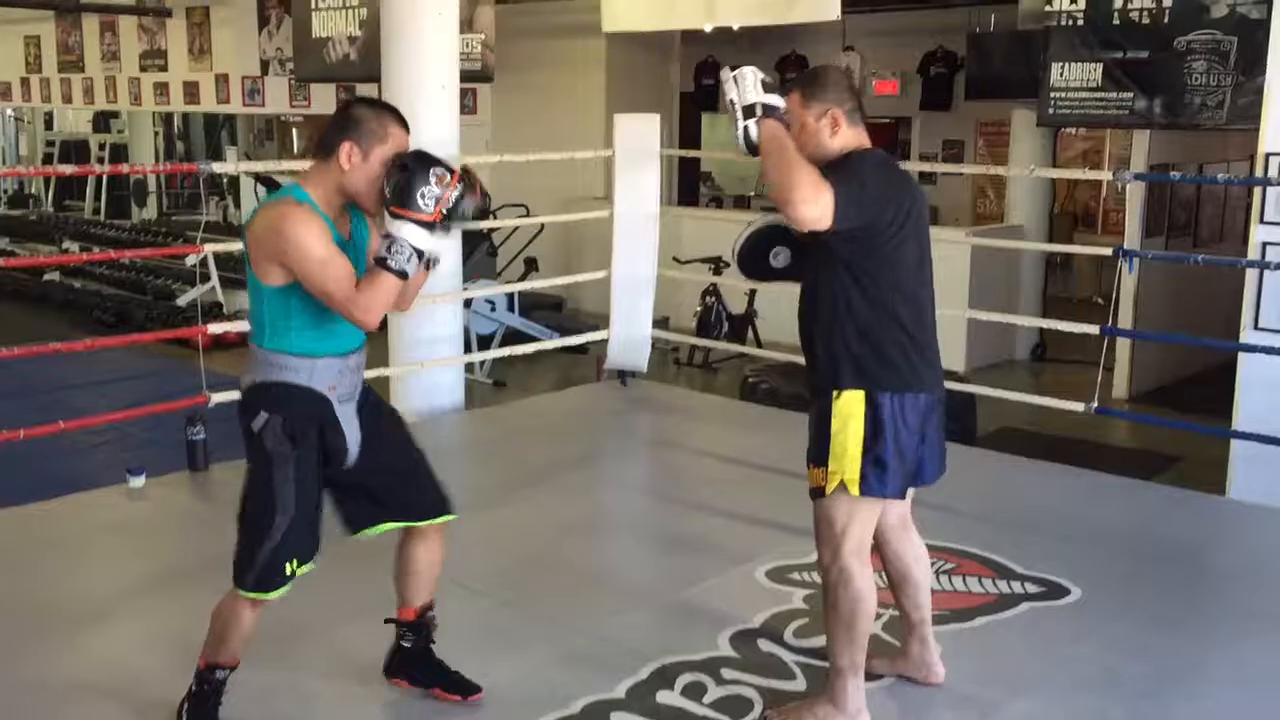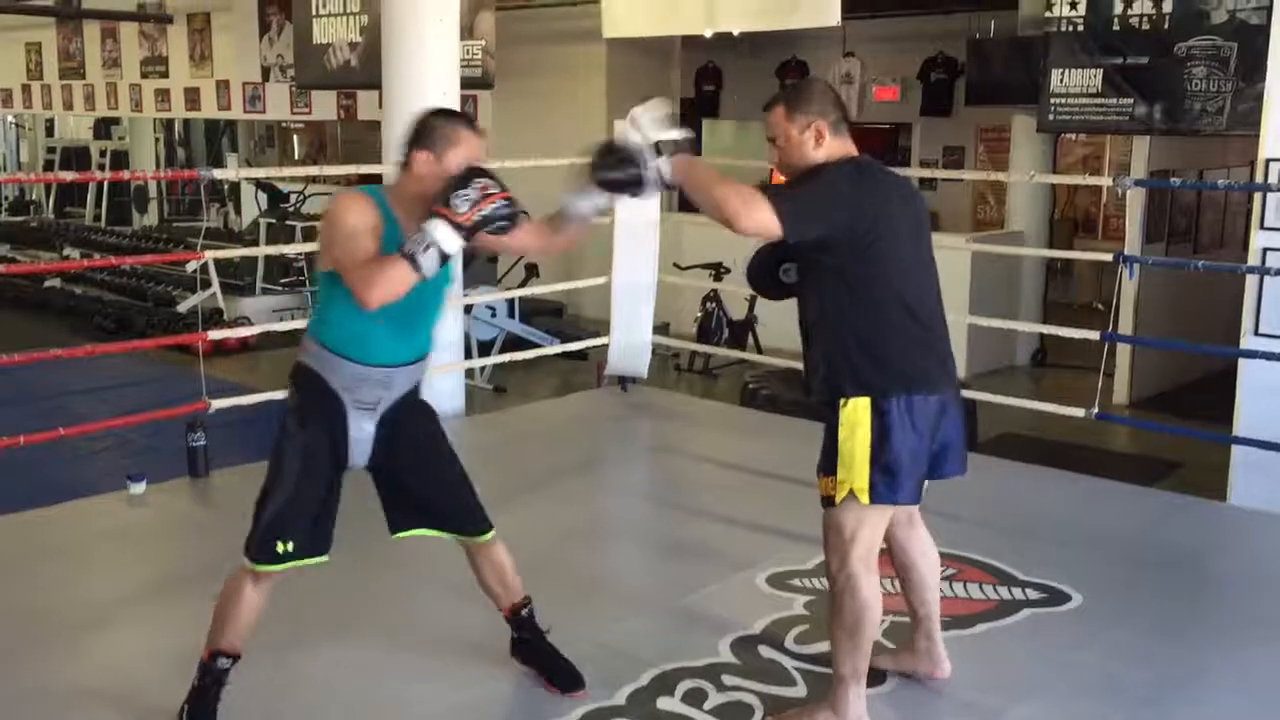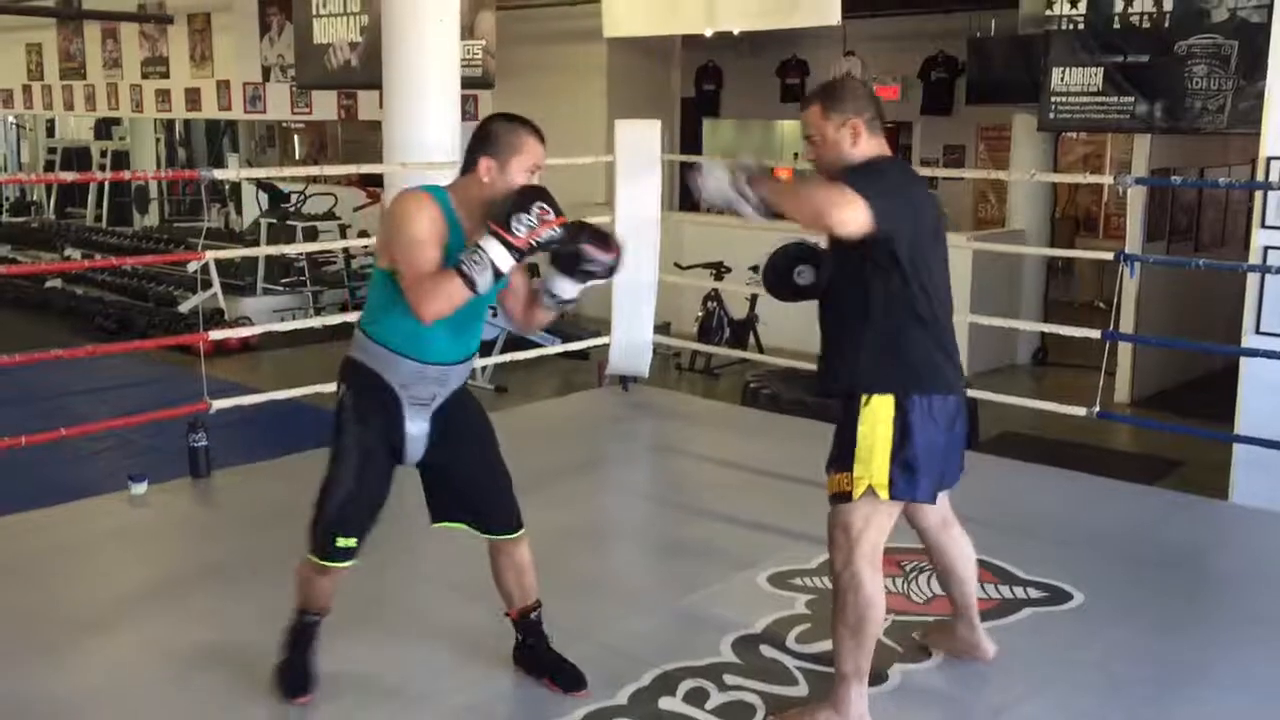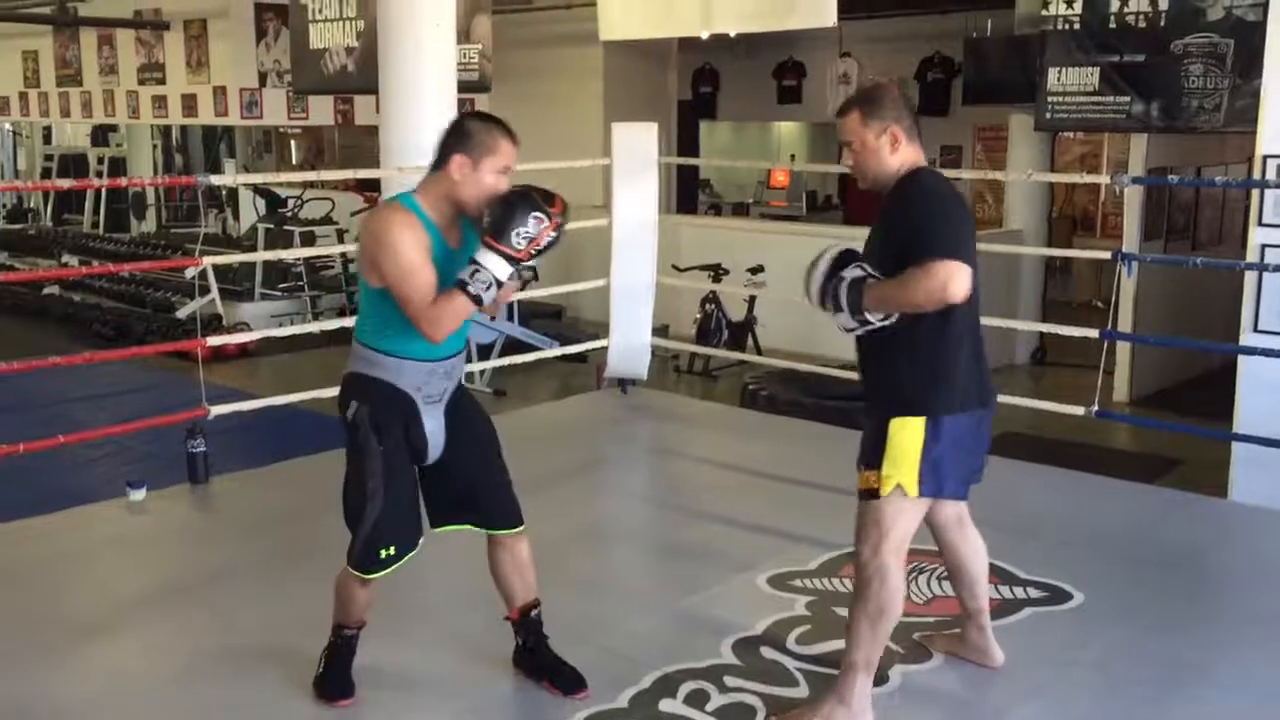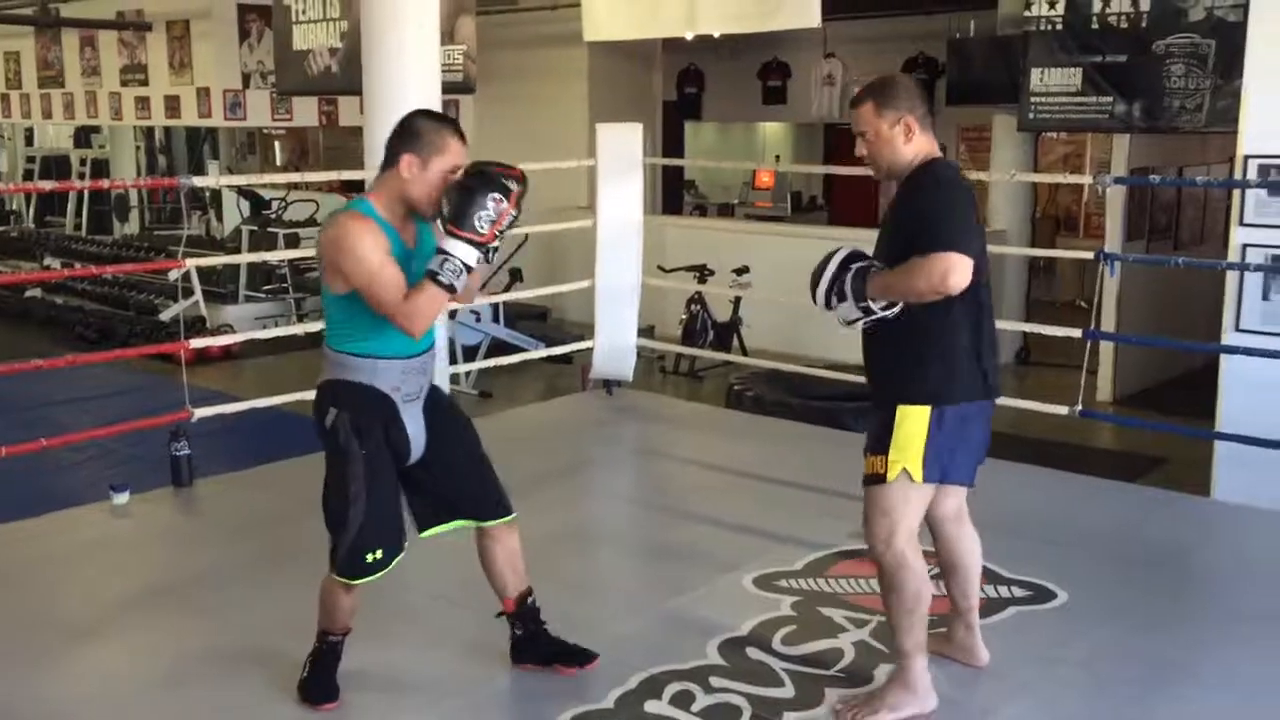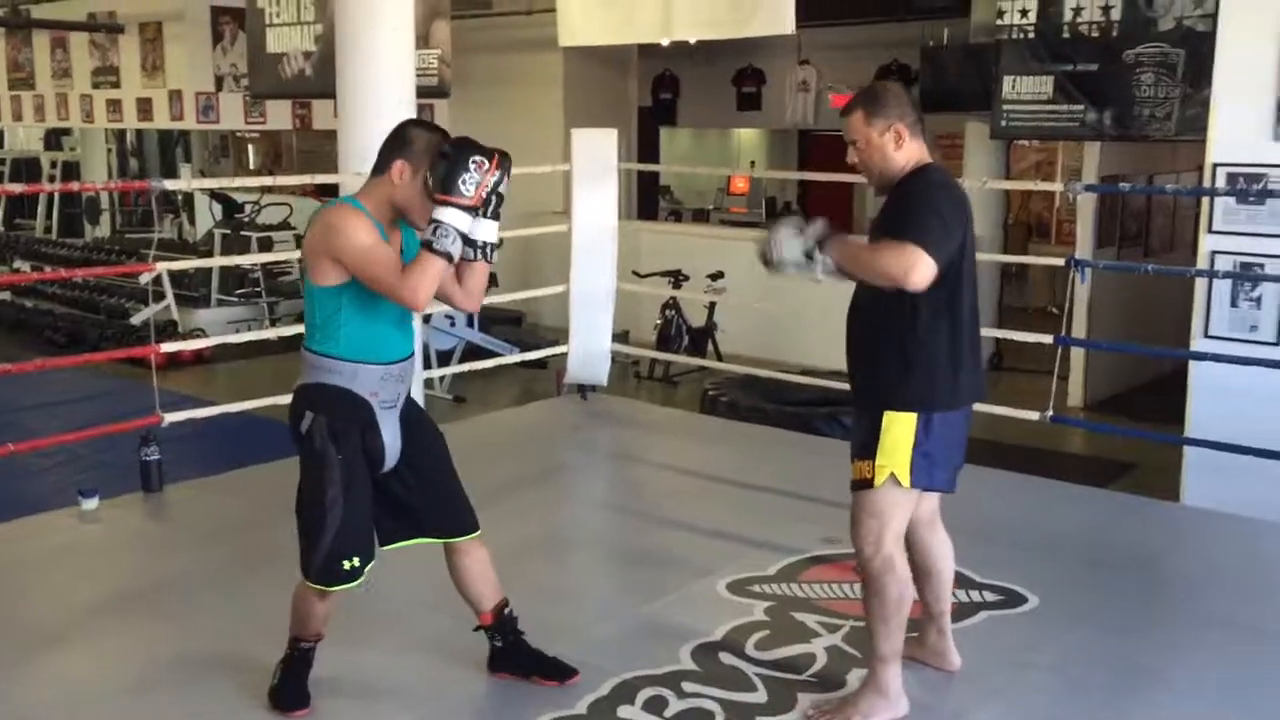
dt=0.2s
person 1, frame 1
left shoulder: (864, 173)
right shoulder: (883, 177)
left elbow: (806, 207)
left wrist: (764, 124)
right wrist: (798, 251)
left hip: (868, 390)
right hip: (901, 384)
left knee: (841, 544)
right knee: (890, 521)
right ankle: (921, 651)
person 1, frame 2
left shoulder: (837, 187)
right shoulder: (893, 188)
left elbow: (748, 215)
left wrist: (670, 156)
right wrist: (804, 268)
left hip: (877, 397)
right hip: (923, 385)
left knee: (850, 549)
right knee: (900, 519)
right ankle: (928, 648)
person 1, frame 3
left shoulder: (882, 181)
right shoulder: (903, 189)
left elbow: (840, 215)
left wrist: (754, 187)
right wrist: (826, 275)
left hip: (894, 396)
right hip: (928, 387)
left knee: (854, 545)
right knee: (932, 514)
right ankle: (969, 630)
person 1, frame 4
left shoulder: (928, 199)
right shoulder: (917, 197)
left elbow: (948, 283)
left wrist: (868, 300)
right wrist: (862, 286)
left hip: (924, 405)
right hip: (948, 397)
left knee: (881, 545)
right knee: (949, 516)
right ankle: (979, 635)
person 1, frame 5
left shoulder: (940, 187)
right shoulder: (924, 187)
left elbow: (949, 274)
left wrist: (869, 286)
right wrist: (868, 282)
left hip: (930, 393)
right hip: (946, 387)
left knee: (890, 533)
right knee: (946, 512)
right ankle: (965, 635)
person 1, frame 6
left shoulder: (931, 193)
right shoulder: (914, 194)
left elbow: (910, 270)
right elbow: (889, 267)
left wrist: (825, 246)
right wrist: (829, 247)
left hip: (915, 398)
right hip: (920, 391)
left knee: (876, 538)
right knee: (920, 519)
right ankle: (936, 640)
person 2, frame 1
left shoulder: (352, 213)
right shoulder: (288, 219)
left elbow: (400, 298)
right elbow: (364, 309)
left wrist: (433, 221)
right wrist: (413, 220)
left hip: (348, 397)
right hip: (289, 409)
left knee: (428, 517)
right knee: (264, 578)
left ankle: (411, 652)
person 2, frame 2
left shoulder: (442, 216)
right shoulder: (354, 210)
left elbow: (543, 243)
right elbow: (369, 293)
left wrist: (590, 200)
right wrist: (446, 228)
left hip: (397, 403)
right hip: (327, 404)
left knee: (475, 528)
right knee: (267, 559)
left ankle: (529, 638)
person 2, frame 3
left shoulder: (507, 225)
right shoulder: (416, 210)
left elbow: (526, 321)
right elbow: (426, 305)
left wrist: (568, 275)
right wrist: (504, 246)
left hip: (448, 398)
right hip: (378, 394)
left knee: (506, 526)
right knee: (334, 548)
left ankle: (531, 643)
right ankle: (302, 638)
person 2, frame 4
left shoulder: (471, 221)
right shoulder: (394, 224)
left elbow: (489, 305)
right elbow: (434, 324)
left wrist: (516, 254)
right wrist: (501, 252)
left hip: (447, 395)
right hip: (384, 401)
left knee: (506, 523)
right knee: (374, 554)
left ankle: (531, 644)
right ankle: (340, 650)
person 2, frame 5
left shoulder: (420, 219)
right shoulder: (351, 230)
left elbow: (464, 292)
right elbow: (411, 319)
left wrist: (483, 229)
right wrist: (466, 239)
left hip: (419, 395)
right hip: (361, 406)
left knee: (493, 514)
right knee: (358, 559)
left ankle: (529, 635)
right ankle: (325, 655)
person 2, frame 6
left shoulder: (408, 229)
right shoulder: (340, 224)
left elbow: (468, 299)
right elbow: (413, 293)
left wrist: (482, 214)
right wrist: (454, 208)
left hip: (395, 405)
right hip: (337, 413)
left knee: (461, 529)
right knee: (333, 568)
left ankle: (506, 646)
right ankle: (296, 662)
